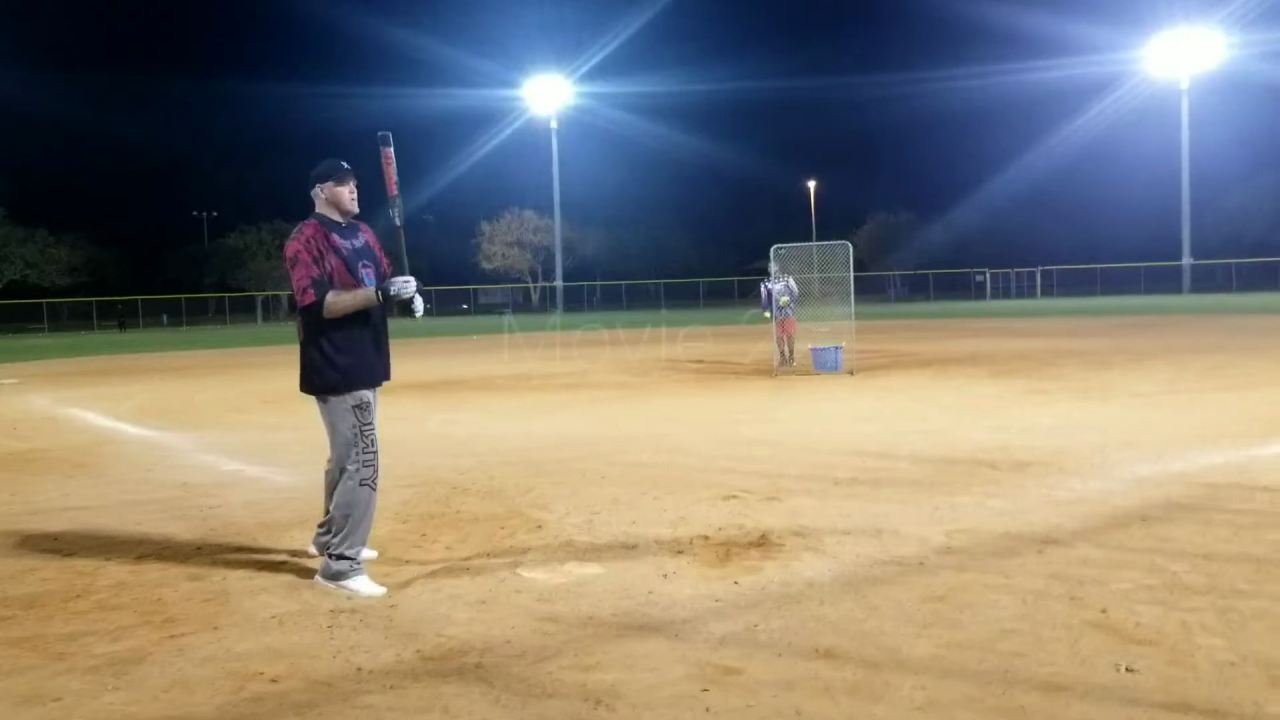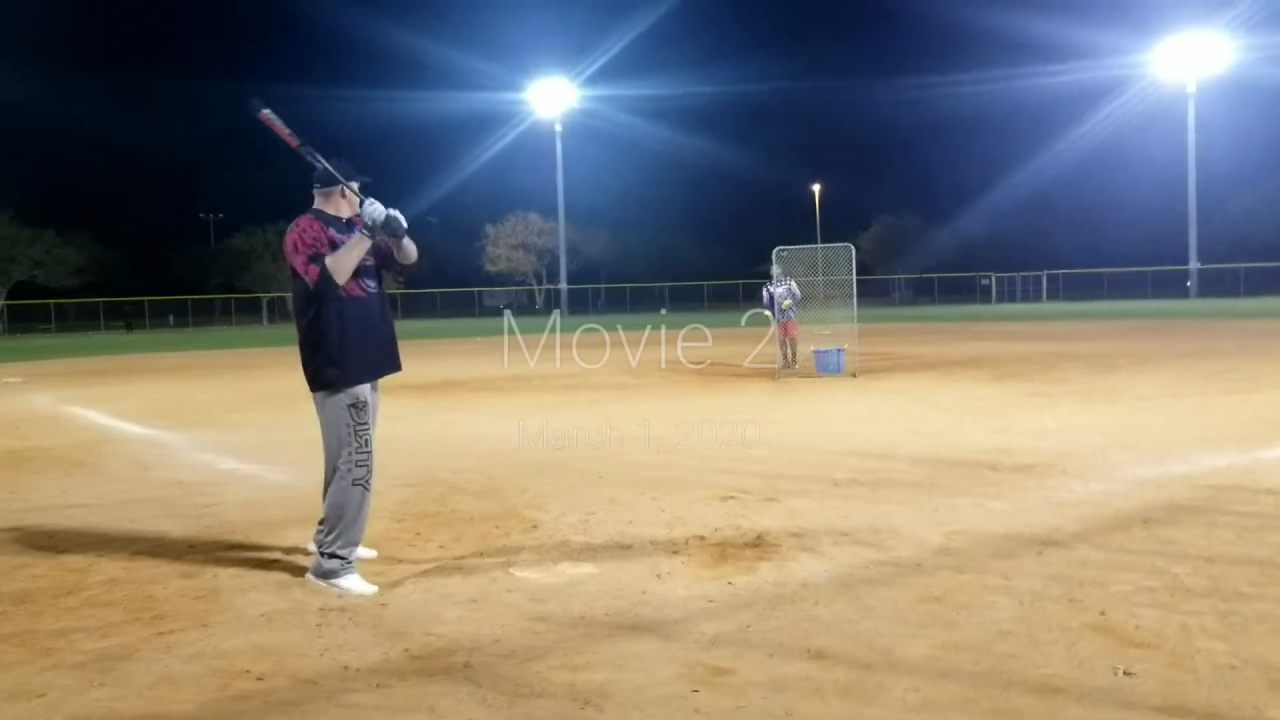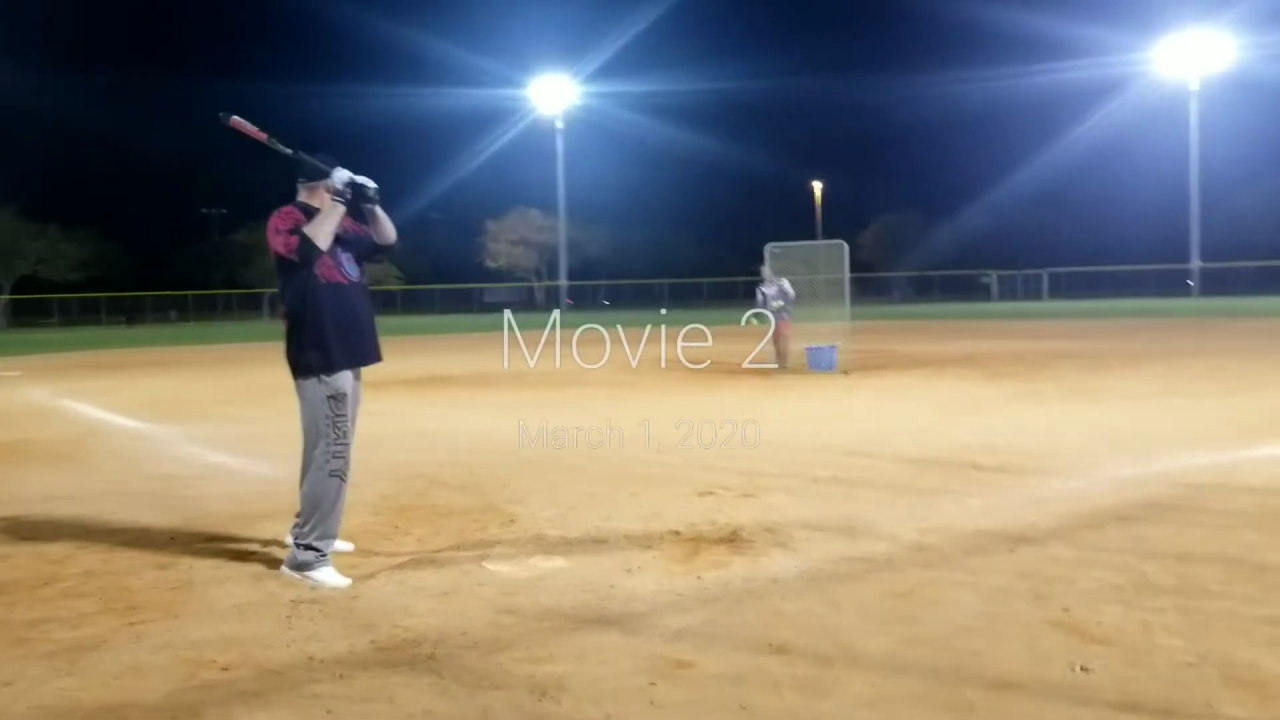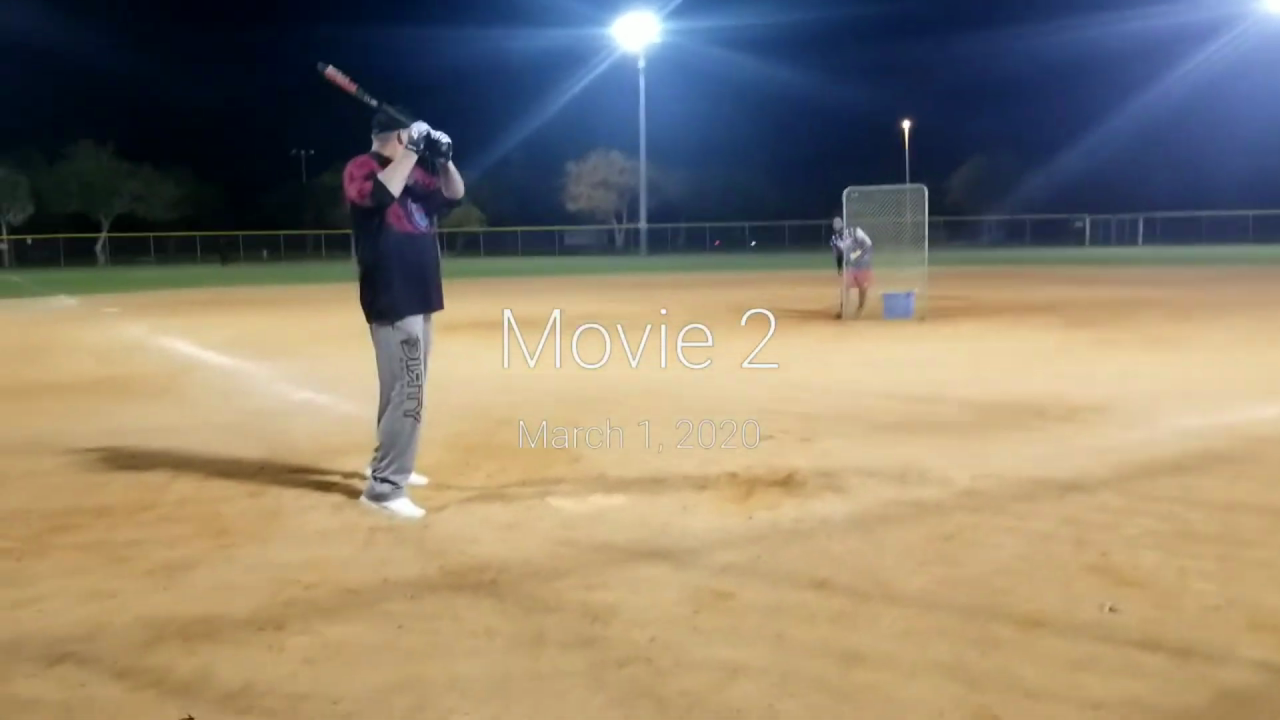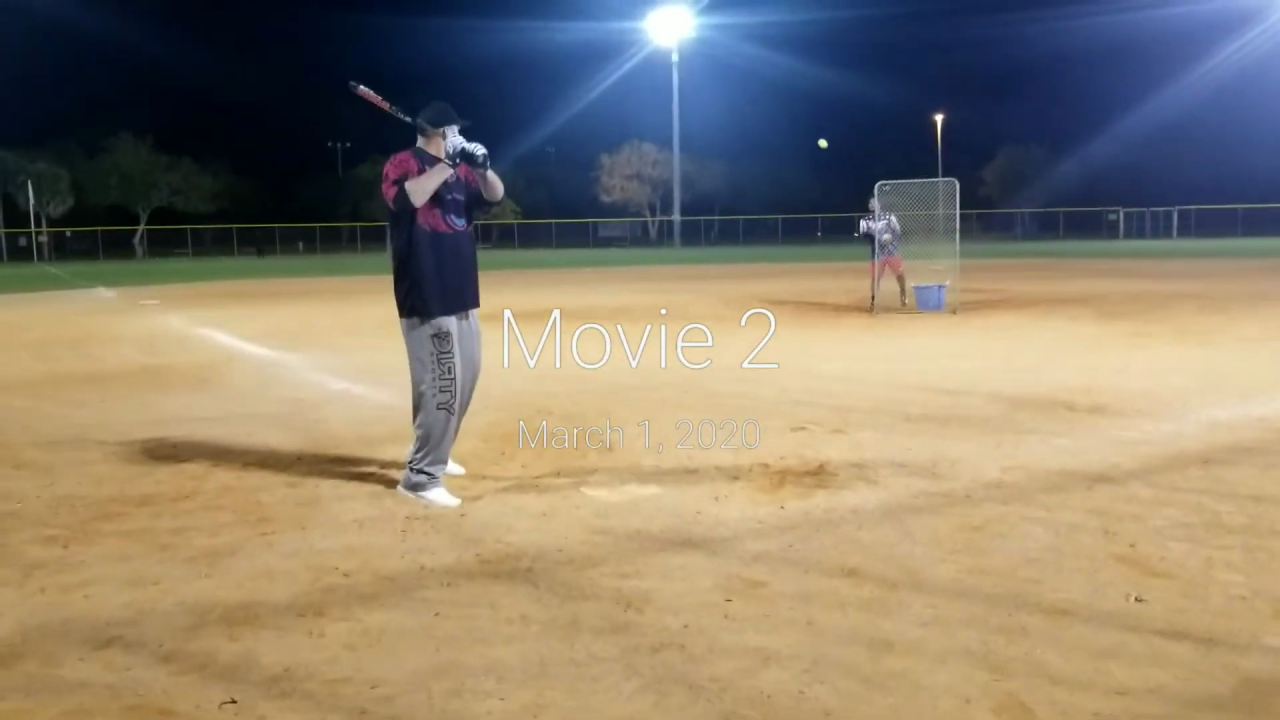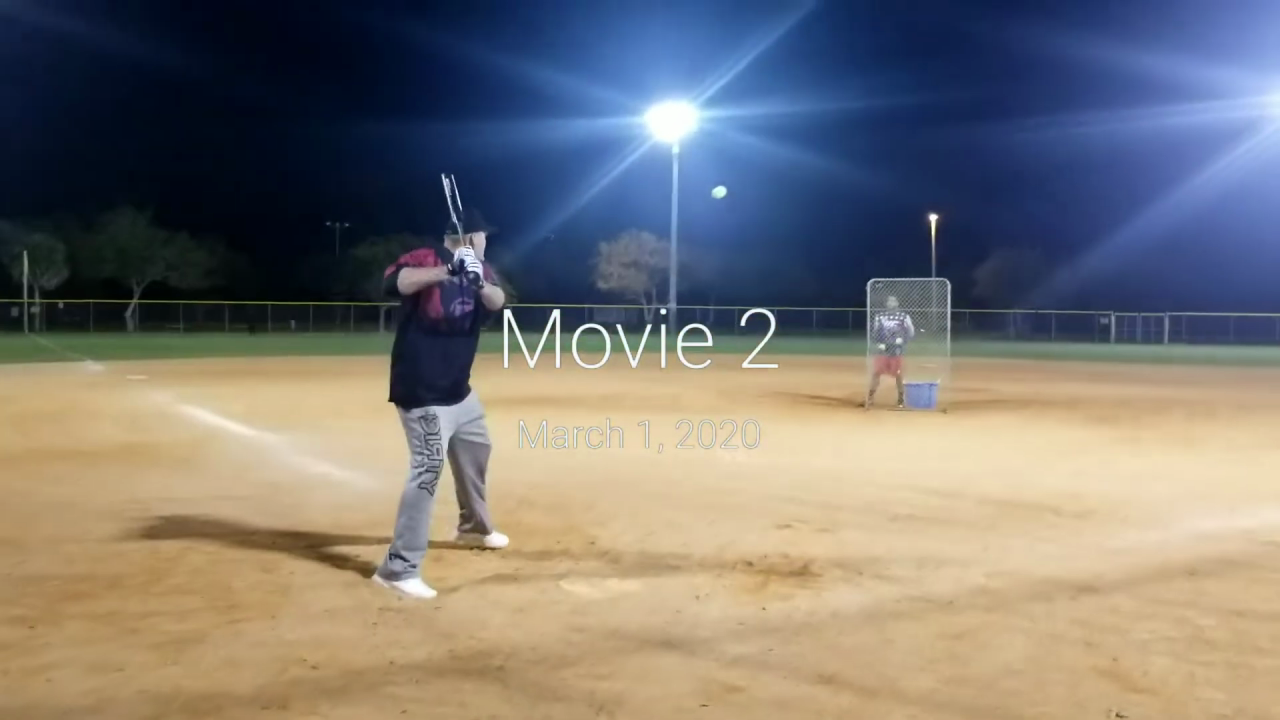
dt=0.5s
person 1, frame 1
left shoulder: (363, 233)
right shoulder: (306, 239)
left elbow: (384, 282)
right elbow: (319, 305)
left wrist: (404, 294)
right wrist: (380, 294)
left hip: (366, 364)
right hip: (336, 370)
left knee: (347, 458)
right knee: (362, 462)
left ankle: (330, 536)
right ankle: (340, 564)
person 1, frame 2
left shoulder: (358, 230)
right shoulder: (304, 230)
left elbow: (406, 258)
right elbow: (327, 278)
left wrist: (396, 228)
right wrist: (366, 231)
left hip: (366, 359)
right hip: (336, 364)
left knee: (350, 457)
right knee: (354, 461)
left ankle: (332, 537)
right ankle: (332, 562)
person 1, frame 3
left shoulder: (341, 223)
right shoulder: (286, 218)
left elbow: (385, 241)
right elbow: (308, 248)
left wrist: (369, 203)
right wrist: (338, 201)
left hip: (347, 350)
right hip: (319, 354)
left knee: (331, 448)
right knee: (330, 452)
left ankle: (309, 529)
right ankle: (307, 554)
person 1, frame 4
left shoulder: (413, 173)
right shoulder: (362, 167)
left elbow: (453, 195)
right elbow: (381, 194)
left wrist: (442, 157)
right wrist: (413, 152)
left hip: (419, 297)
right hip: (391, 300)
left knee: (406, 388)
right knee: (406, 391)
left ankle: (388, 463)
right ankle: (384, 486)
person 1, frame 5
left shoulder: (457, 169)
right shoulder: (403, 163)
left elbow: (494, 196)
right elbow: (404, 200)
left wrist: (482, 165)
right wrist: (446, 164)
left hip: (459, 294)
right hip: (426, 297)
left knee: (466, 375)
right knee: (442, 385)
left ankle: (432, 452)
right ankle: (421, 477)
person 1, frame 6
left shoulder: (473, 272)
right shoulder: (423, 261)
left elbow: (495, 302)
right elbow: (393, 282)
left wrist: (479, 278)
right wrist: (448, 268)
left hip: (456, 387)
right hip: (421, 389)
left knee: (477, 447)
right knee: (427, 468)
left ankle: (474, 526)
right ankle: (398, 568)
